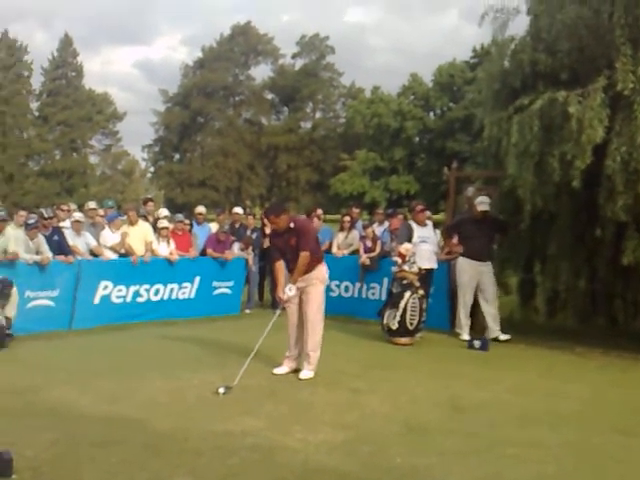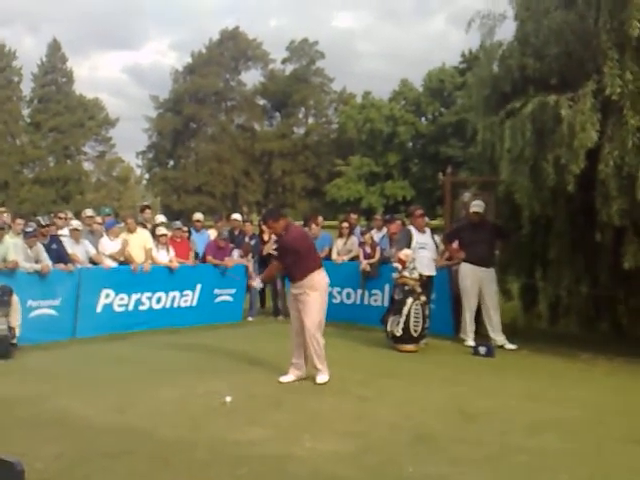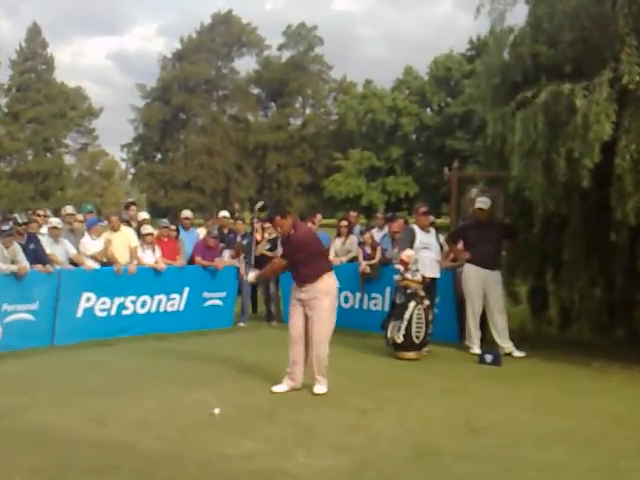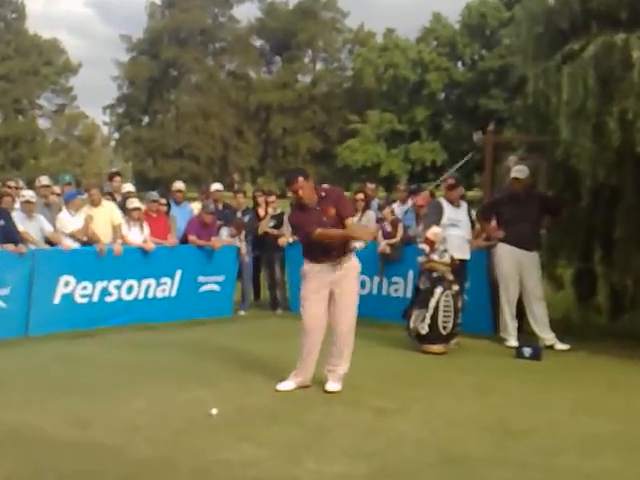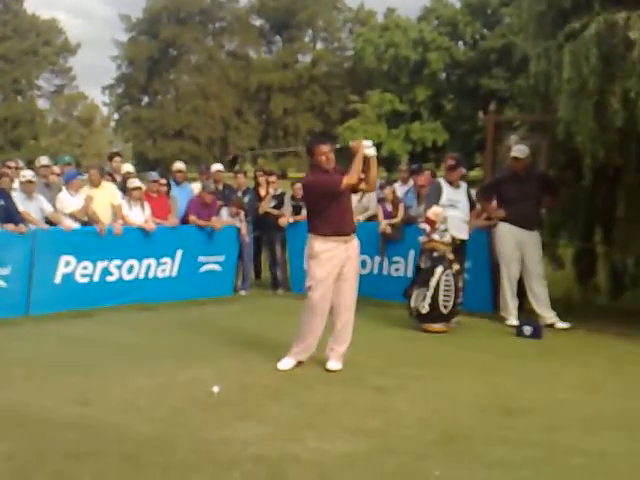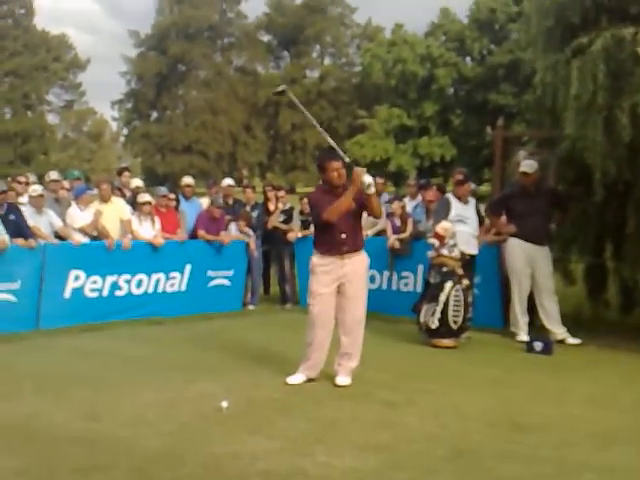
dt=0.4s
person 1, frame 1
left shoulder: (303, 226)
right shoulder: (274, 236)
left elbow: (305, 256)
right elbow: (278, 262)
left wrist: (292, 284)
right wrist: (280, 288)
left hip: (314, 274)
right hip: (293, 276)
left knee: (312, 319)
right knee: (293, 320)
left ankle: (310, 365)
right ankle: (292, 360)
person 1, frame 2
left shoulder: (291, 237)
right shoulder: (285, 235)
left elbow: (277, 266)
right elbow: (279, 263)
left wrist: (261, 279)
right wrist: (264, 278)
left hip: (313, 282)
right hip: (296, 283)
left knee: (311, 327)
right knee: (297, 329)
left ankle: (321, 369)
right ankle: (297, 369)
person 1, frame 3
left shoulder: (301, 236)
right shoulder: (289, 236)
left elbow: (280, 264)
right elbow: (284, 264)
left wrist: (258, 275)
right wrist: (262, 274)
left hip: (321, 287)
right hip: (300, 288)
left knee: (319, 336)
right knee: (296, 335)
left ankle: (320, 379)
right ankle: (293, 379)
person 1, frame 4
left shoulder: (334, 195)
right shoulder: (296, 216)
left elbow: (350, 224)
right elbow: (322, 235)
left wrist: (357, 233)
right wrist: (351, 234)
left hip: (346, 264)
right hip: (315, 269)
left knee: (344, 323)
right knee: (311, 323)
person 1, frame 5
left shoulder: (337, 173)
right shoulder: (312, 181)
left elbow: (369, 186)
right elbow: (350, 180)
left wrist: (370, 157)
right wrist: (359, 153)
left hip: (349, 244)
right hip: (324, 247)
left knee: (345, 302)
right knee: (317, 301)
person 1, frame 6
left shoulder: (355, 191)
right shoulder: (316, 197)
left elbow: (377, 214)
right elbow: (331, 215)
left wrist: (370, 191)
right wrist: (354, 188)
left hip: (355, 261)
right hip: (325, 263)
left knee: (353, 318)
right knee: (319, 317)
left ankle: (345, 368)
person 2, frame 1
left shoulder: (493, 221)
right shoulder: (463, 221)
left elbow: (504, 230)
right elbow: (446, 233)
left wrist: (493, 244)
left hip: (486, 263)
right hip: (466, 262)
left knee: (490, 297)
right knee: (465, 297)
left ankle: (494, 331)
right ankle: (463, 331)
person 2, frame 2
left shoulder: (492, 227)
right shoulder: (462, 227)
left elbow: (503, 237)
right elbow: (446, 239)
left wrist: (494, 250)
right wrist: (456, 253)
left hip: (488, 269)
right hip: (469, 268)
left knee: (492, 304)
right knee: (469, 303)
left ankle: (499, 339)
right ankle: (468, 337)
person 2, frame 3
left shoulder: (499, 226)
right shoulder: (467, 227)
left elbow: (512, 236)
right elbow: (450, 239)
left wrist: (501, 250)
right wrist: (460, 253)
left hip: (494, 271)
right hip: (473, 270)
left knee: (498, 308)
right knee: (473, 308)
left ankle: (506, 346)
right ankle: (474, 344)
person 2, frame 4
left shoulder: (539, 199)
right shoulder: (501, 200)
left elbow: (555, 211)
right elbow: (481, 214)
left wrist: (540, 228)
right wrist: (492, 231)
left hip: (531, 252)
right hip: (507, 250)
left knee: (535, 295)
right knee: (508, 293)
left ankle: (548, 338)
right ankle: (510, 336)
person 2, frame 5
left shoulder: (539, 178)
right shoulder: (502, 179)
left elbow: (553, 192)
right elbow: (481, 194)
left wrist: (541, 207)
right wrist: (492, 211)
left hip: (531, 231)
right hip: (508, 229)
left knee: (536, 274)
right knee: (509, 273)
left ankle: (548, 316)
right ankle: (510, 314)
person 2, frame 6
left shoulder: (548, 193)
right shoulder: (511, 195)
left elbow: (563, 207)
right elbow: (491, 209)
left wrist: (551, 223)
right wrist: (502, 227)
left hip: (542, 246)
right hip: (518, 245)
left knee: (547, 289)
right knee: (520, 288)
left ankle: (559, 332)
right ankle: (521, 330)
